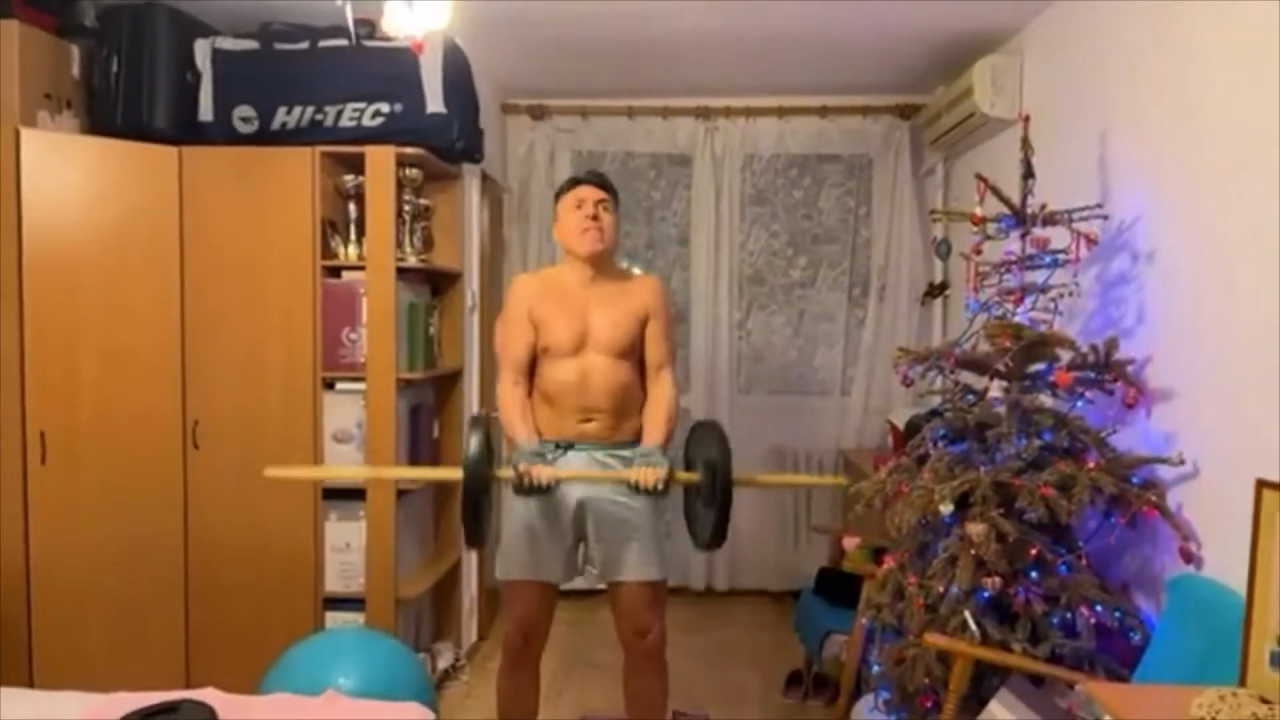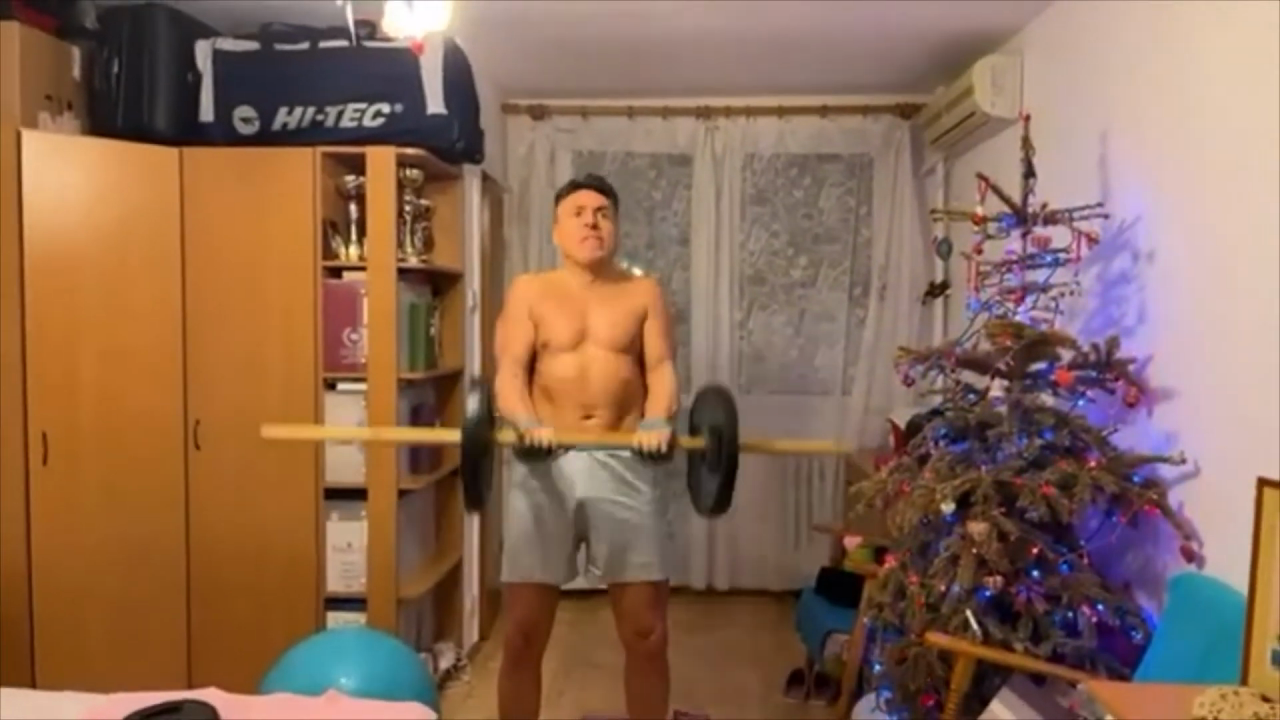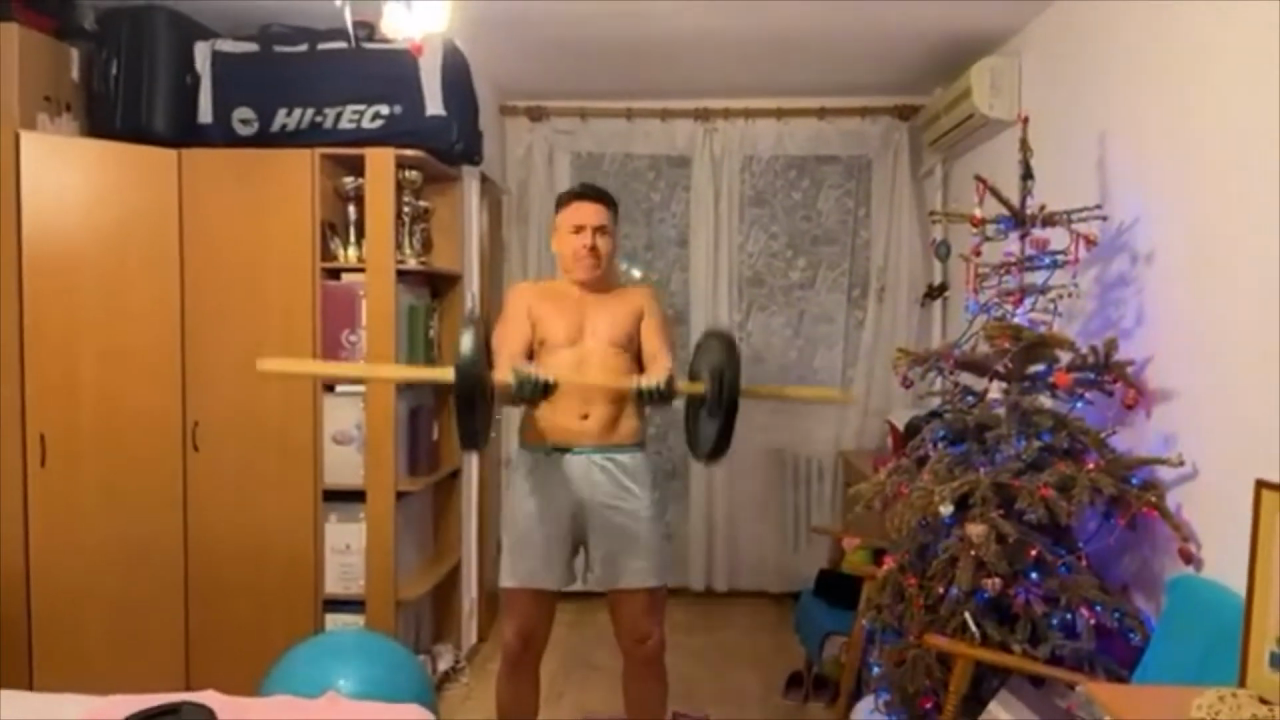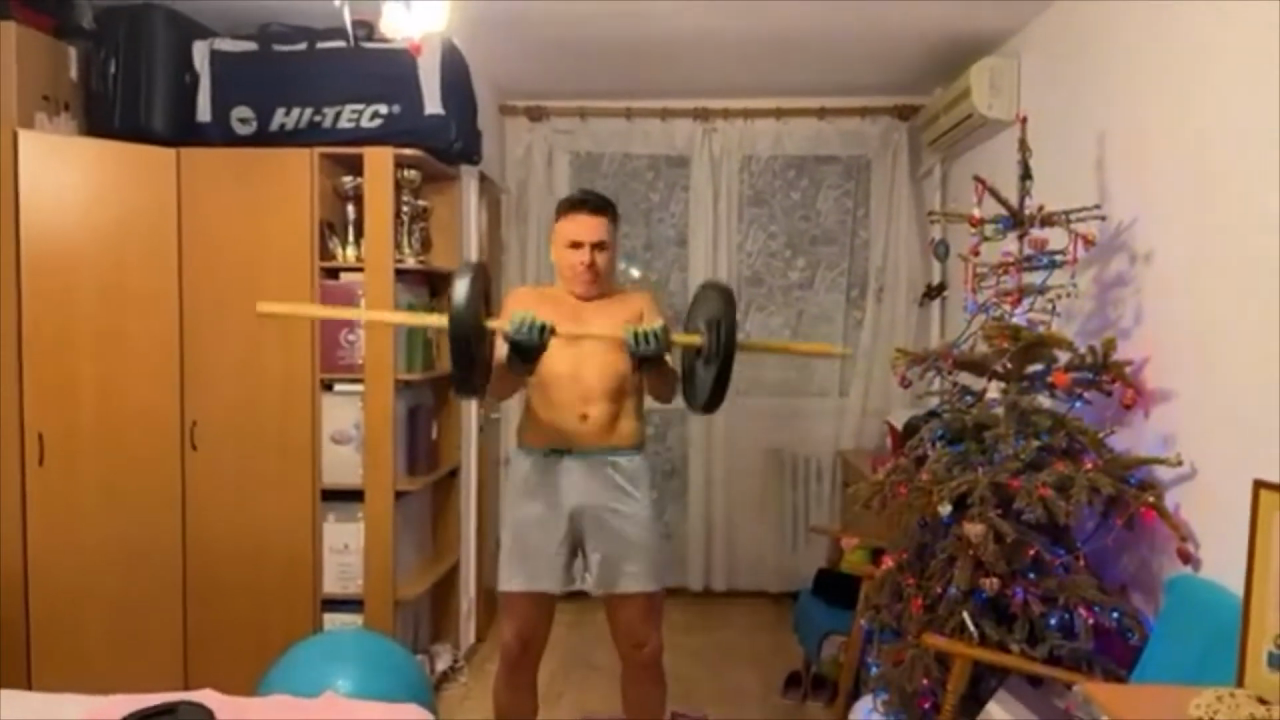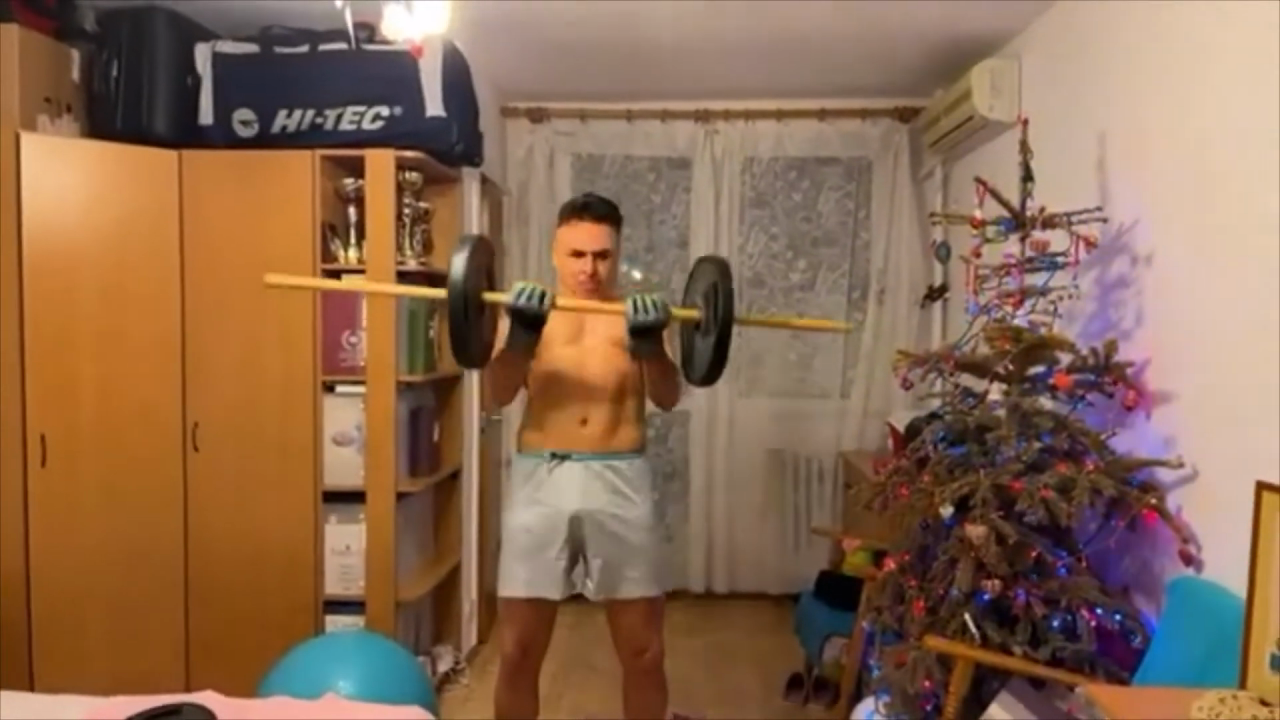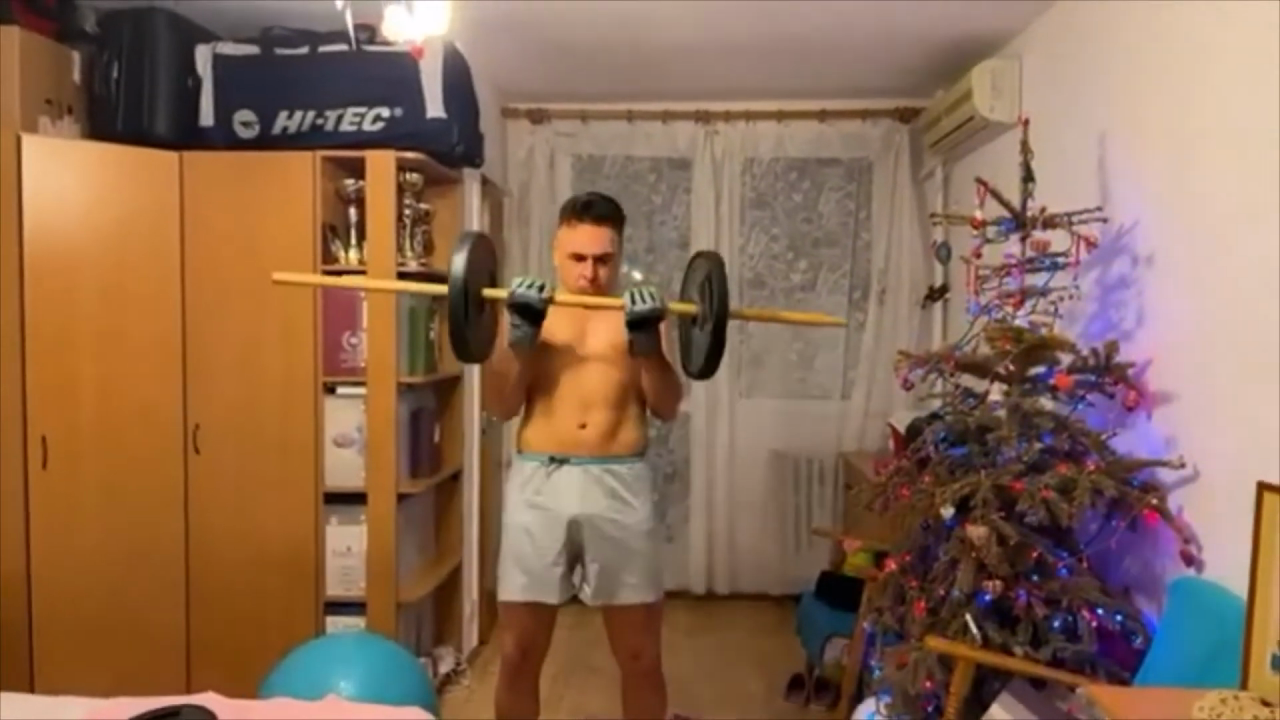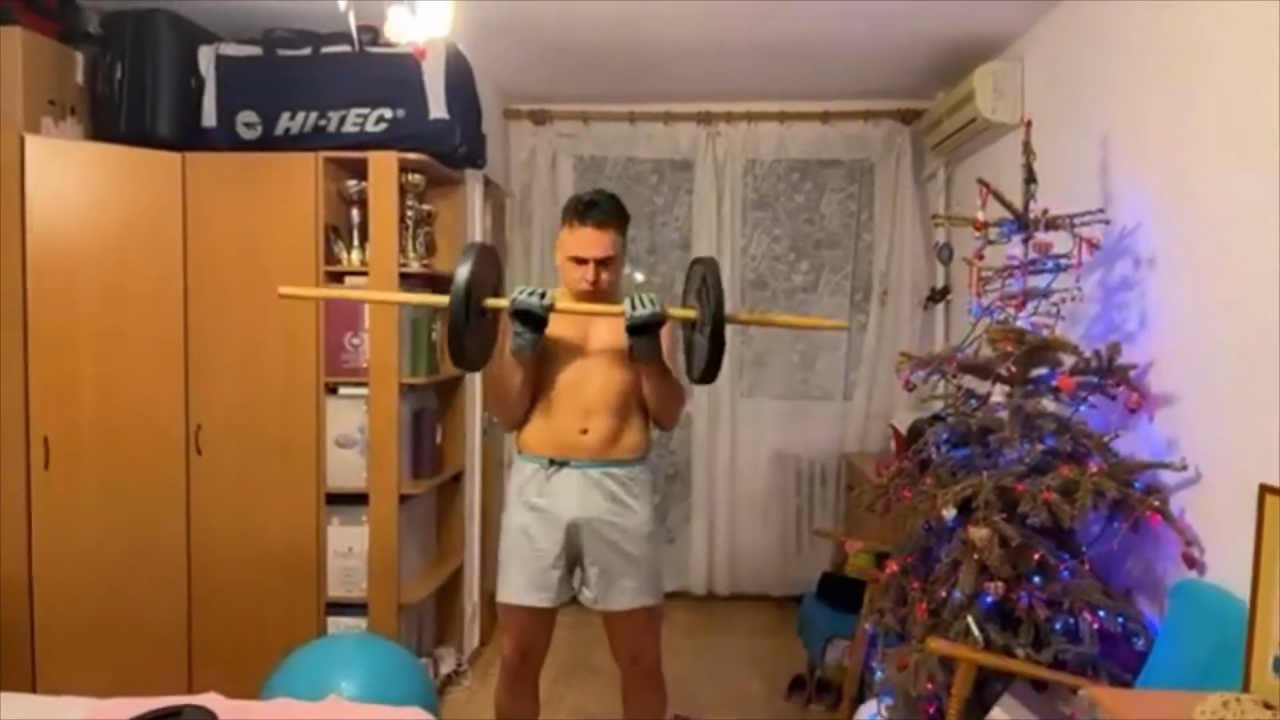
dt=0.1s
person 1, frame 1
left shoulder: (646, 291)
right shoulder: (528, 291)
left elbow: (661, 380)
right elbow: (511, 381)
left wrist: (653, 454)
right wrist: (527, 453)
left hip: (623, 470)
right hip: (546, 467)
left knee: (646, 634)
right knee: (521, 635)
person 1, frame 2
left shoulder: (643, 293)
right shoulder: (528, 291)
left elbow: (662, 371)
right elbow: (508, 378)
left wrist: (658, 424)
right wrist: (526, 424)
left hip: (623, 469)
right hip: (544, 469)
left knee: (647, 634)
right knee: (522, 635)
person 1, frame 3
left shoulder: (639, 299)
right shoulder: (527, 297)
left elbow: (662, 367)
right elbow: (502, 371)
left wrist: (658, 385)
right wrist: (519, 381)
left hip: (623, 472)
right hip: (541, 471)
left knee: (645, 640)
right knee: (520, 640)
person 1, frame 4
left shoulder: (639, 306)
right shoulder: (527, 302)
left elbow: (664, 389)
right elbow: (495, 386)
left wrist: (655, 354)
right wrist: (518, 350)
left hip: (619, 477)
right hip: (540, 475)
left knee: (641, 645)
right knee: (517, 645)
person 1, frame 5
left shoulder: (635, 311)
right shoulder: (529, 306)
left elbow: (667, 395)
right elbow: (498, 392)
left wrist: (652, 339)
right wrist: (520, 332)
left hip: (620, 481)
right hip: (539, 482)
left knee: (643, 650)
right knee: (518, 649)
person 1, frame 6
left shoulder: (640, 311)
right shoulder: (529, 307)
left elbow: (666, 406)
right elbow: (500, 405)
left wrist: (646, 339)
right wrist: (520, 331)
left hip: (620, 486)
right hip: (538, 485)
left knee: (641, 656)
right knee: (518, 653)
person 1, frame 7
left shoulder: (642, 315)
right shoulder: (532, 312)
left elbow: (668, 414)
right elbow: (506, 414)
left wrist: (647, 344)
right wrist: (522, 337)
left hip: (620, 490)
right hip: (538, 487)
left knee: (641, 659)
right knee: (518, 655)
